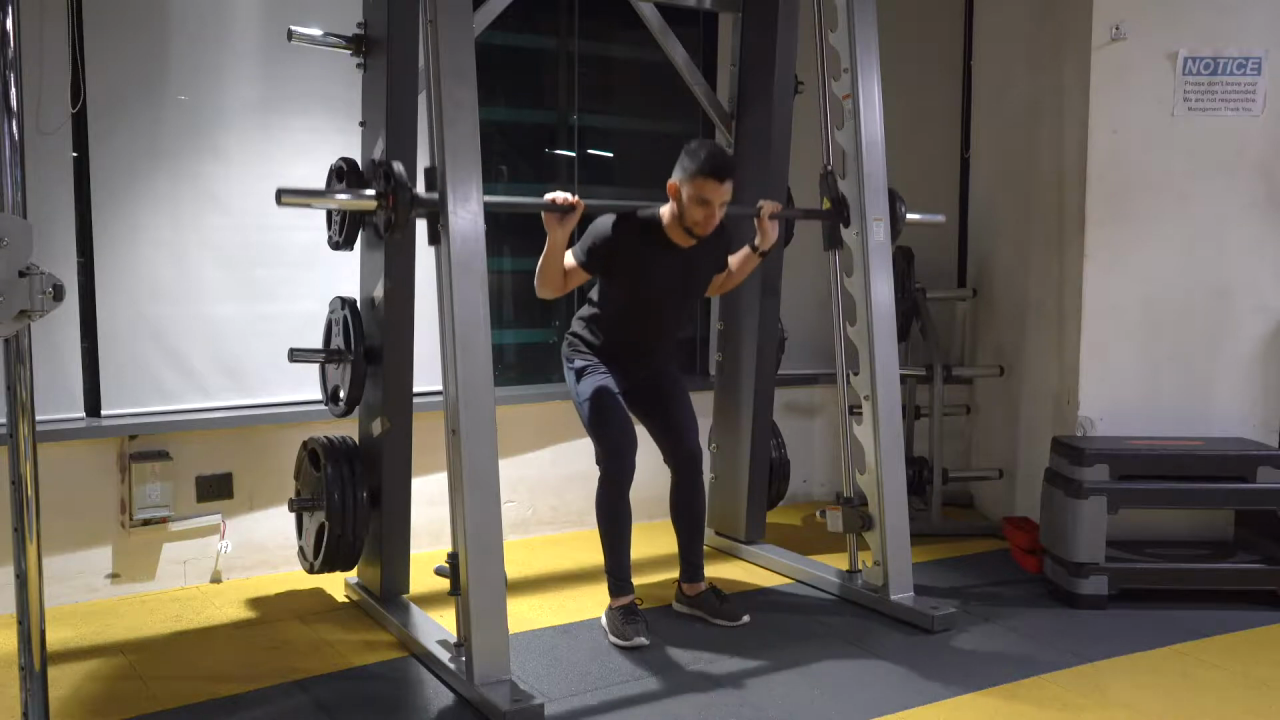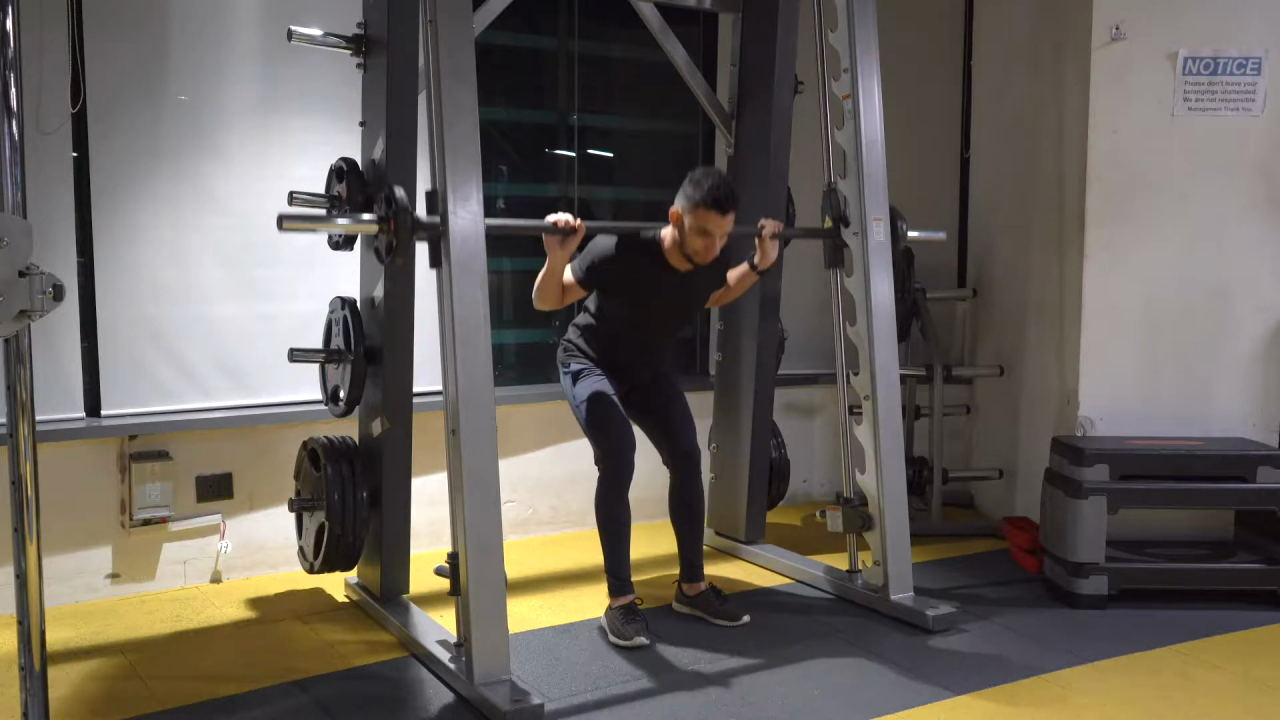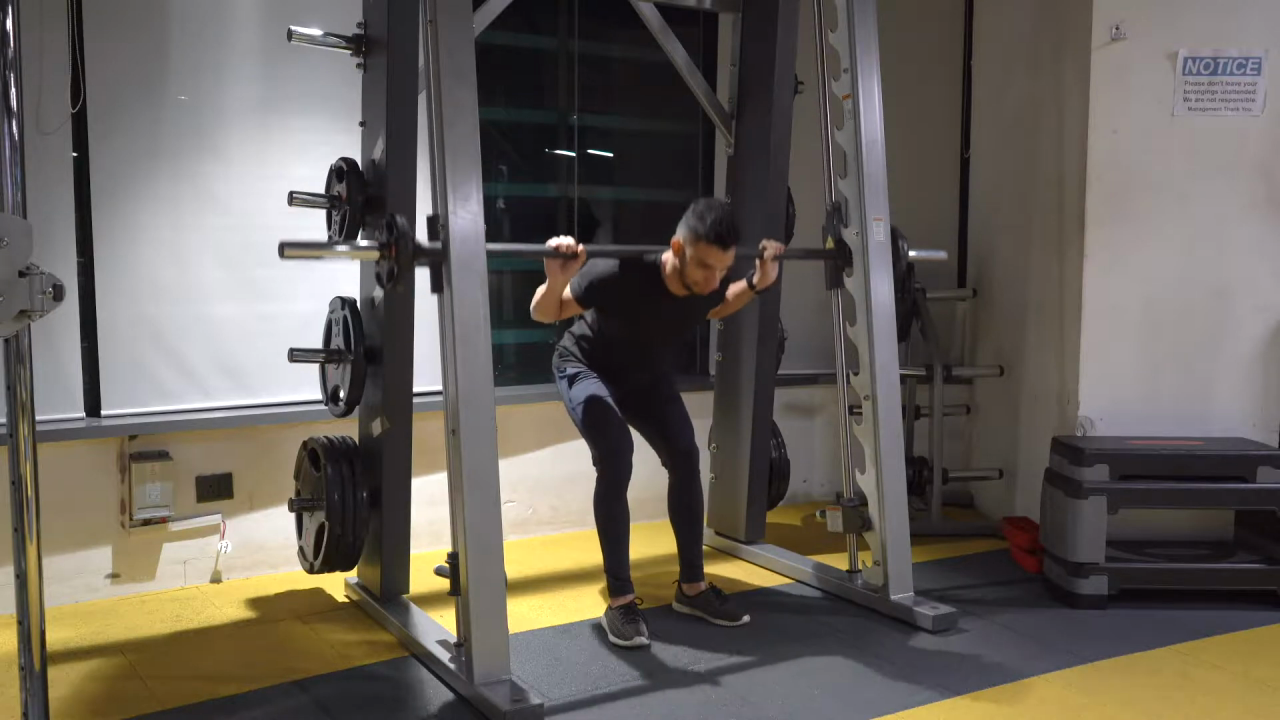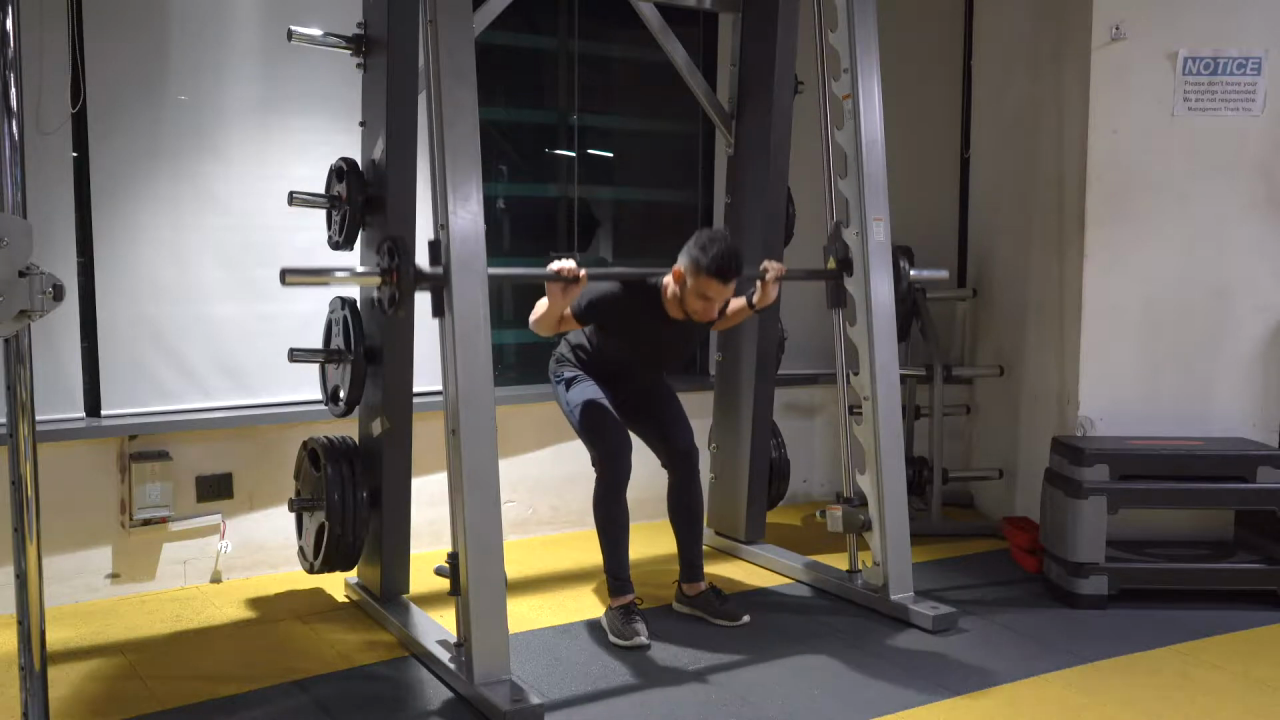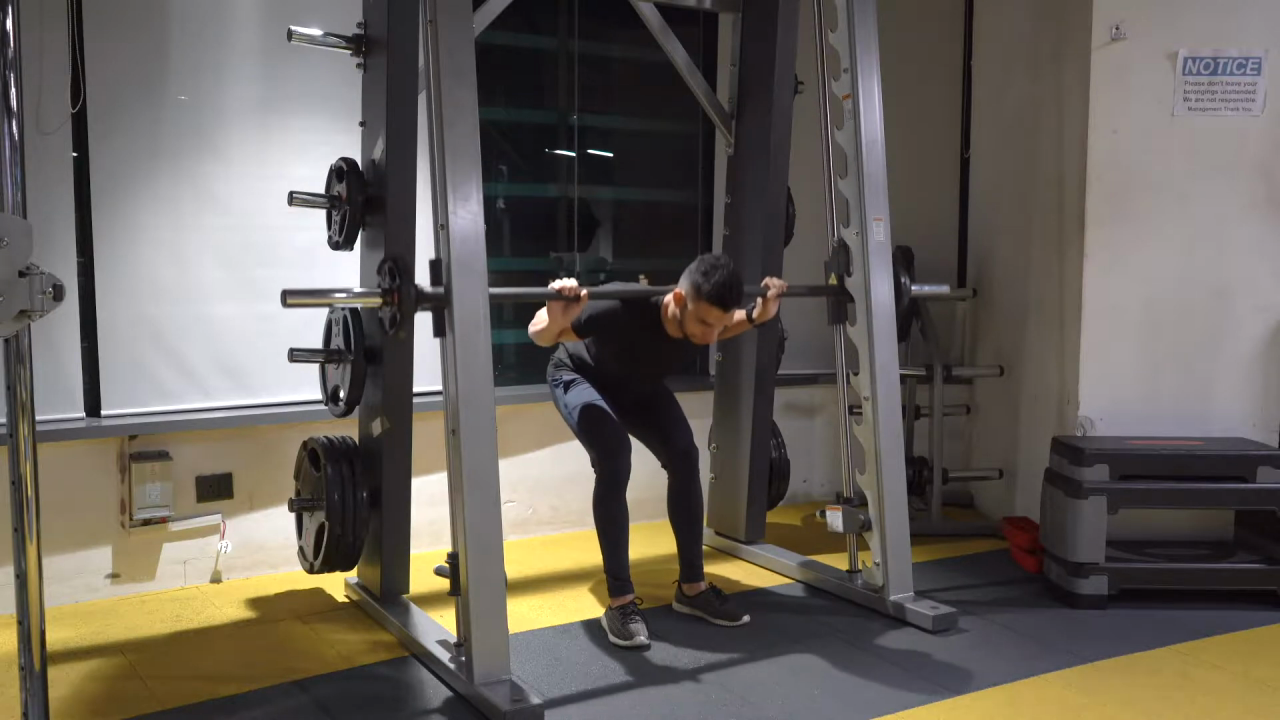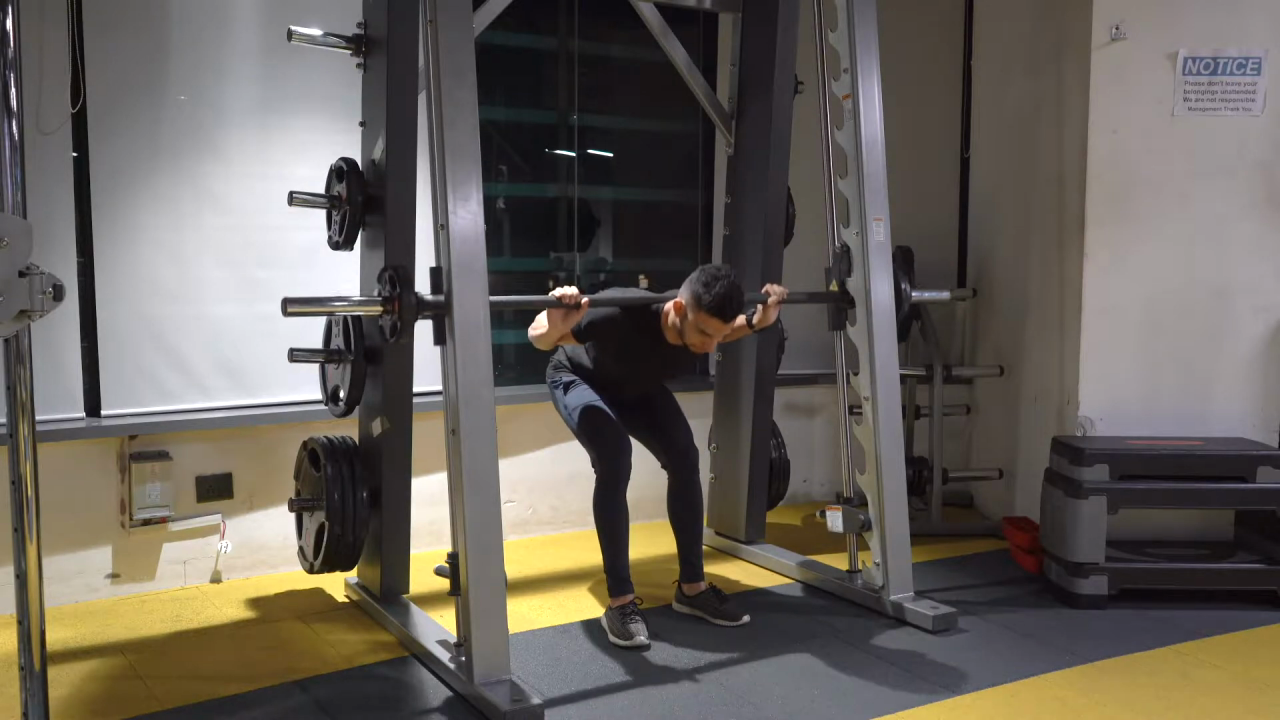
dt=0.2s
person 1, frame 1
left shoulder: (714, 239)
right shoulder: (620, 233)
left elbow: (716, 284)
right elbow: (548, 289)
left wrist: (761, 244)
right wrist: (557, 236)
left hip: (655, 361)
right hip: (596, 358)
left knee: (688, 458)
right knee: (619, 461)
left ankle: (692, 586)
right ankle: (620, 601)
person 1, frame 2
left shoulder: (712, 260)
right shoulder: (619, 253)
left elbow: (716, 296)
right elbow: (546, 301)
left wrist: (760, 262)
right wrist: (557, 258)
left hip: (651, 368)
right hip: (591, 363)
left knee: (686, 457)
right knee: (618, 459)
left ankle: (692, 586)
right ankle: (620, 601)
person 1, frame 3
left shoulder: (709, 282)
right shoulder: (620, 275)
right elbow: (543, 314)
left wrist: (759, 281)
right wrist: (557, 281)
left hip: (647, 373)
right hip: (587, 367)
left knee: (685, 457)
right knee: (616, 458)
left ankle: (692, 586)
right ankle: (620, 600)
person 1, frame 4
left shoulder: (707, 303)
right shoulder: (620, 296)
right elbow: (540, 327)
left wrist: (758, 300)
right wrist: (556, 302)
left hip: (642, 378)
right hip: (583, 372)
left knee: (685, 457)
right knee: (615, 459)
left ankle: (692, 586)
right ankle: (620, 601)
person 1, frame 5
left shoulder: (705, 319)
right shoulder: (620, 311)
right elbow: (539, 336)
left wrist: (758, 315)
right wrist: (555, 319)
left hip: (640, 384)
right hip: (582, 377)
left knee: (684, 456)
right knee: (614, 459)
left ankle: (692, 586)
right ankle: (621, 601)
person 1, frame 6
left shoulder: (704, 325)
right shoulder: (620, 318)
right elbow: (538, 337)
left wrist: (757, 321)
right wrist: (555, 326)
left hip: (639, 385)
right hip: (580, 379)
left knee: (684, 457)
right knee: (615, 459)
left ankle: (692, 586)
right ankle: (620, 601)
